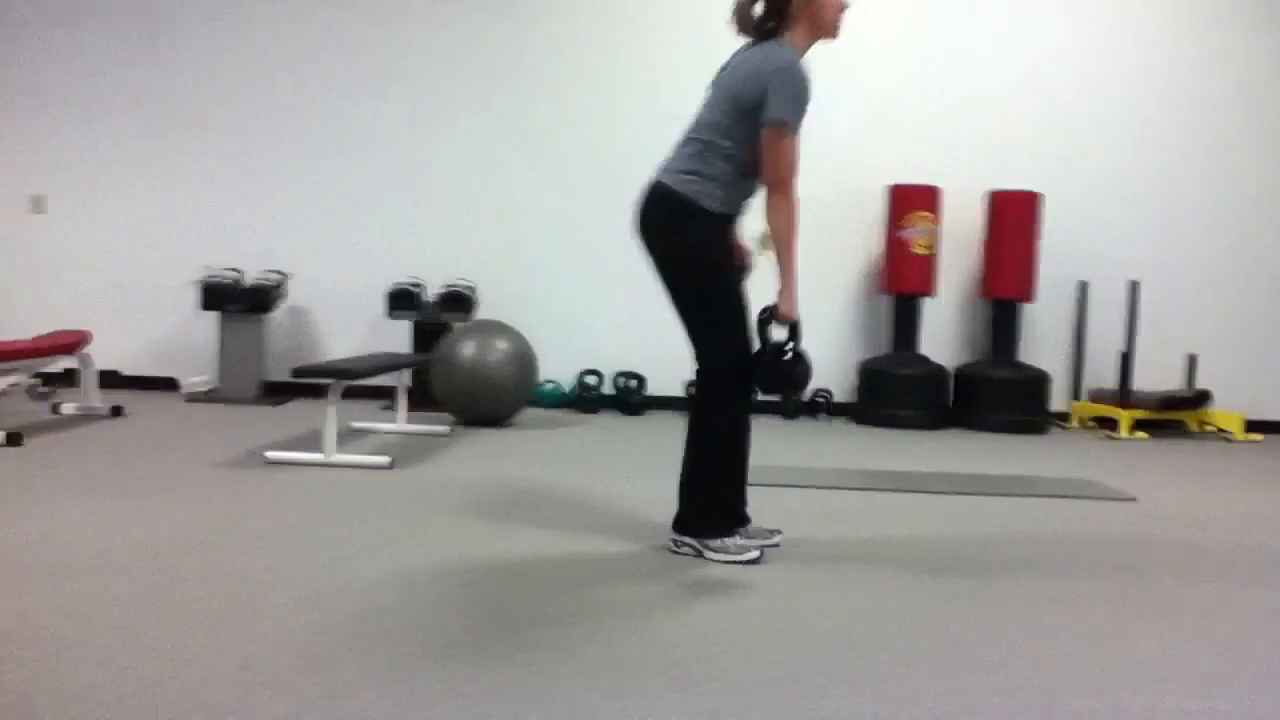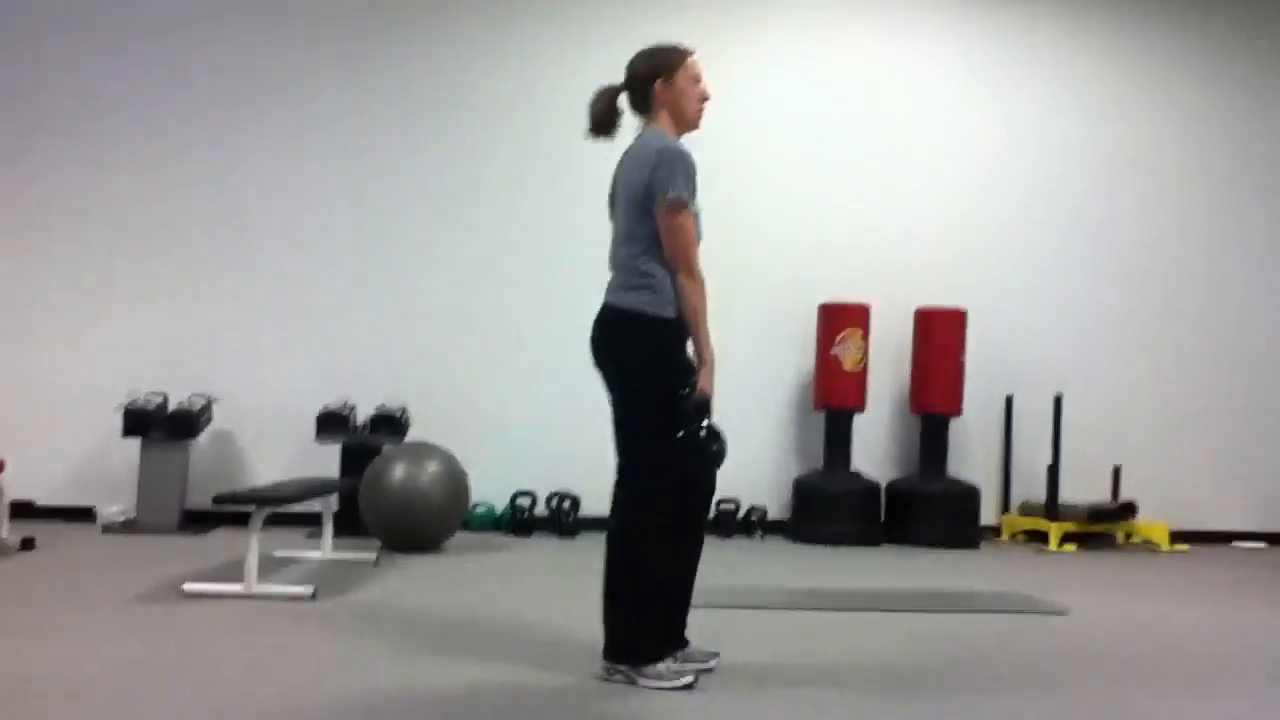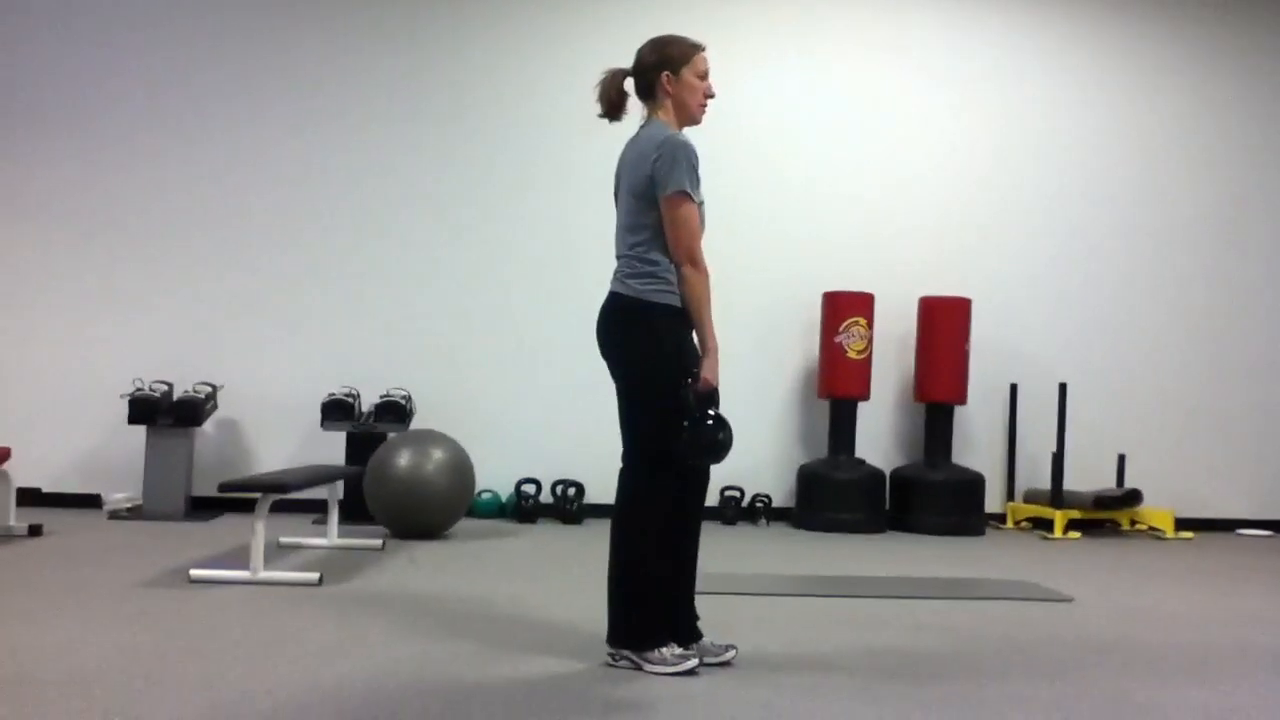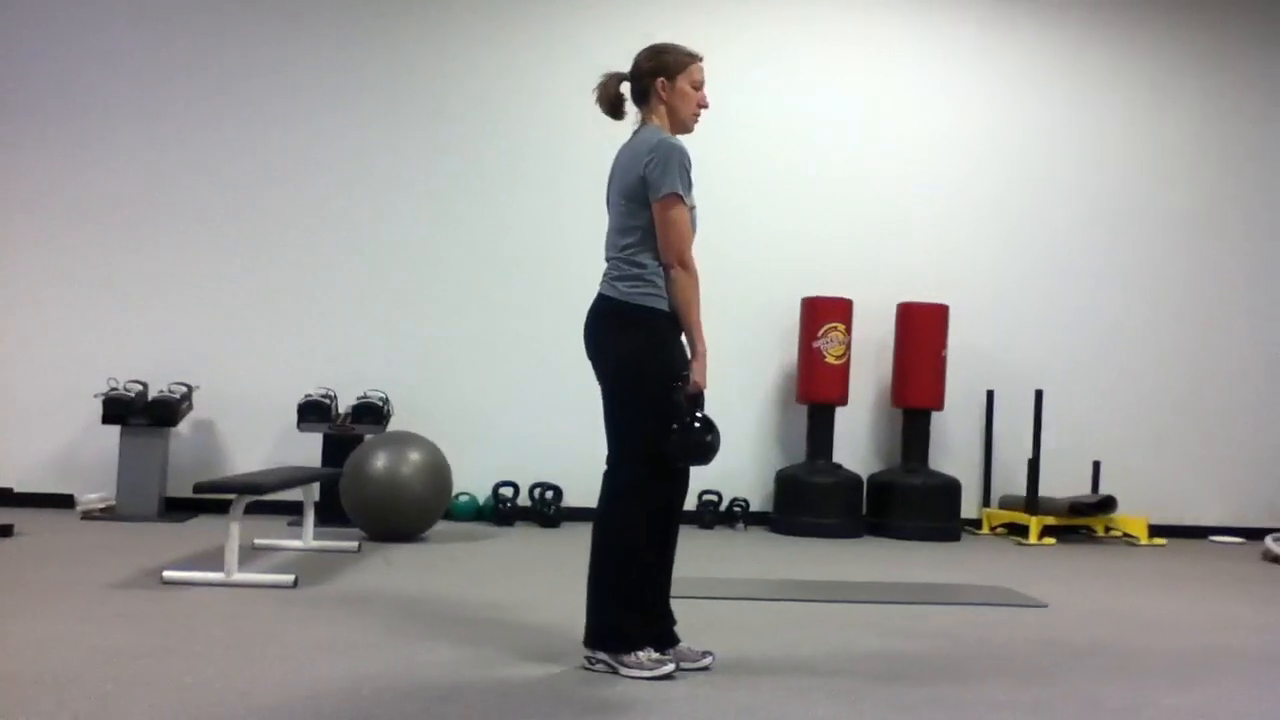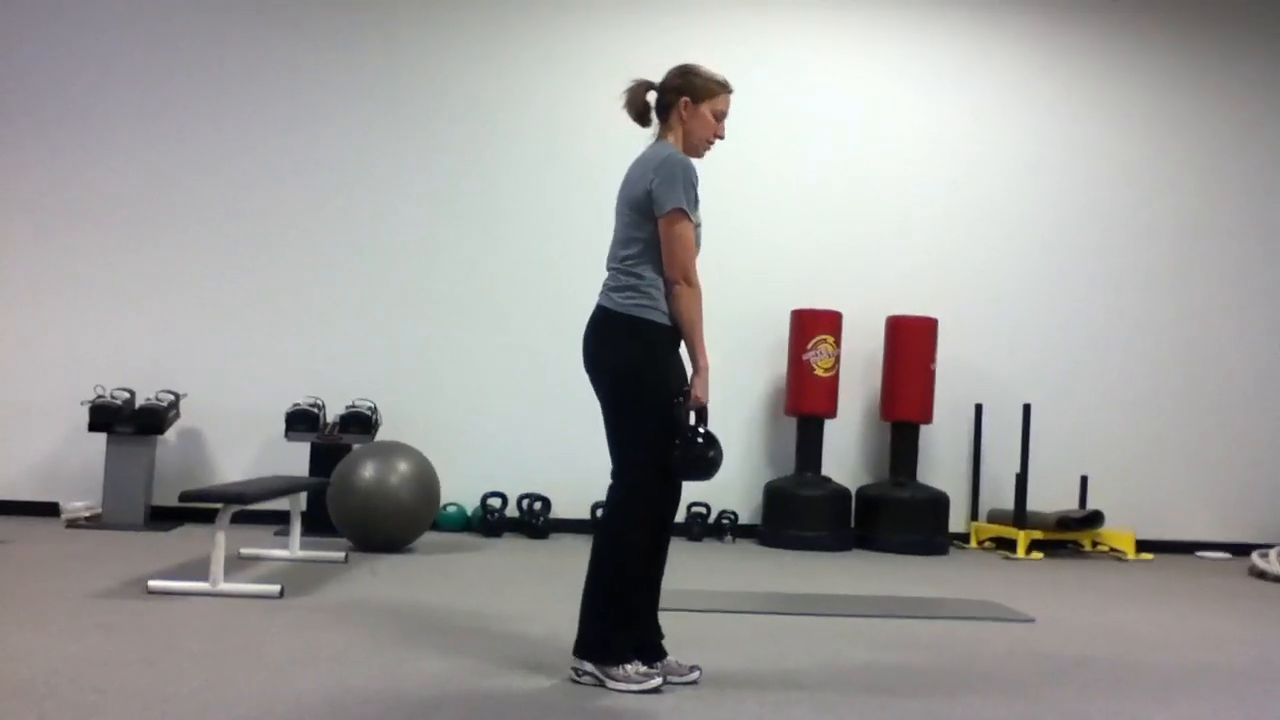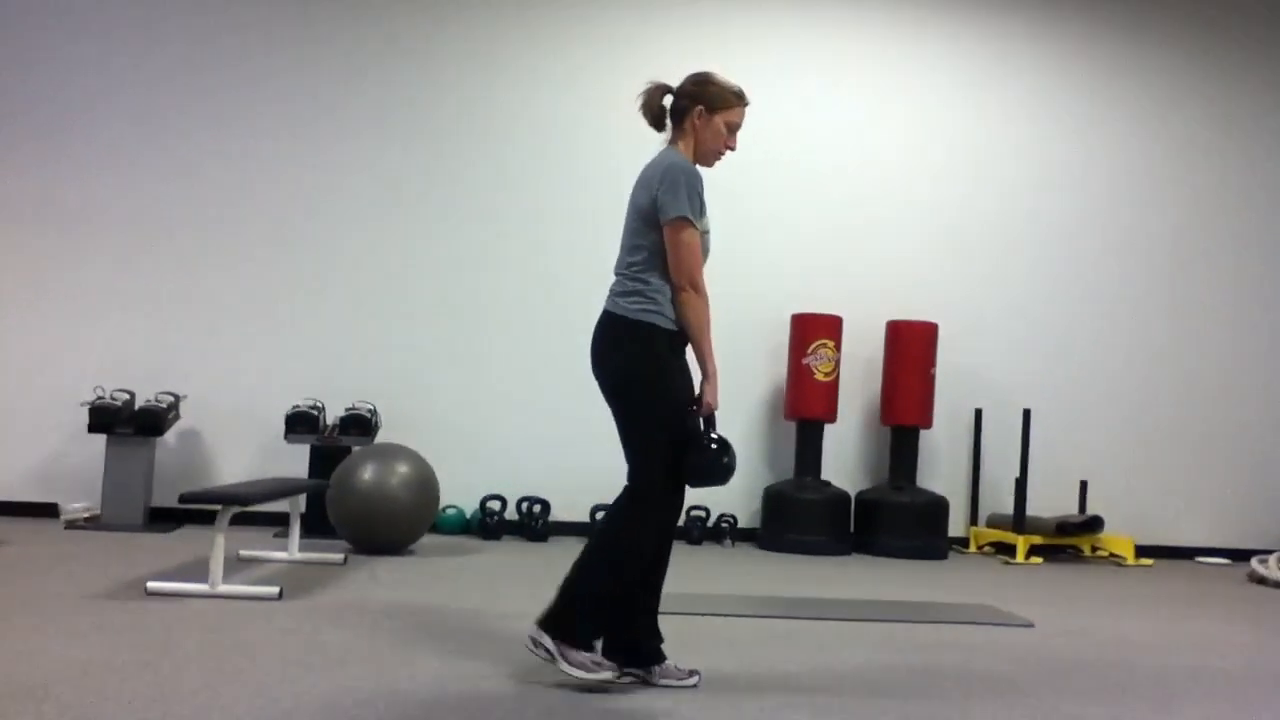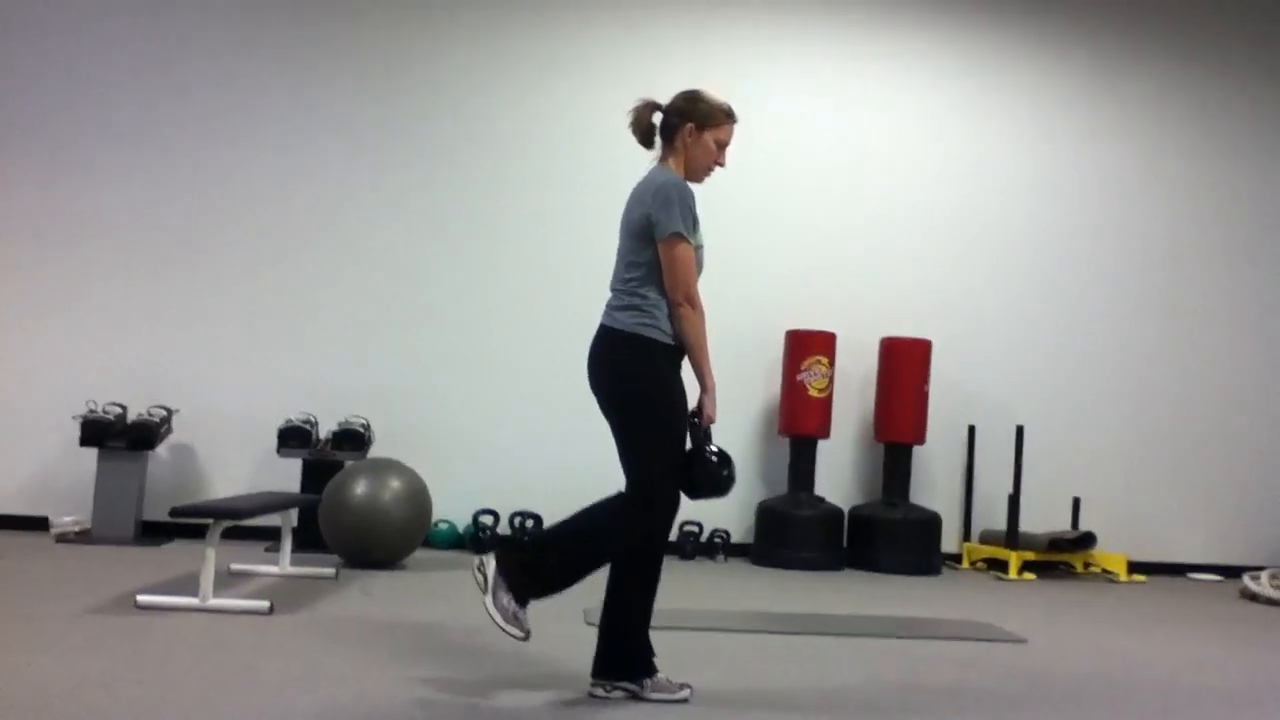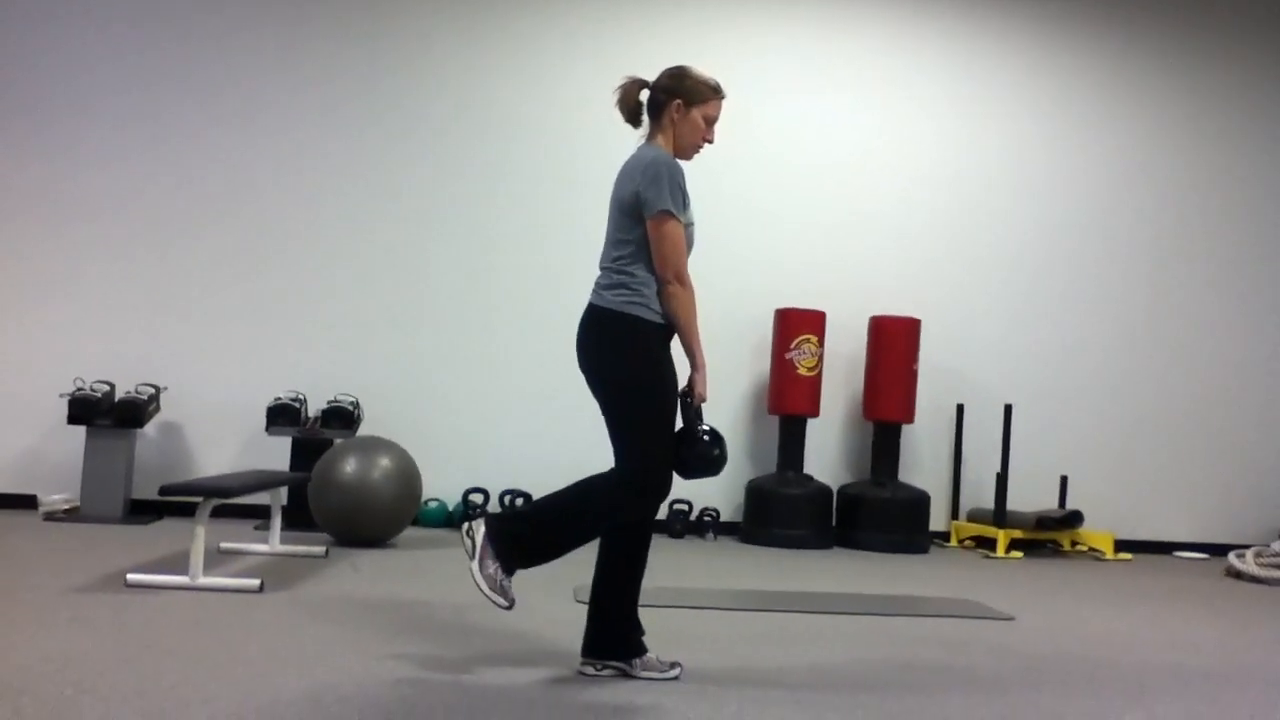
dt=0.4s
person 1, frame 1
left shoulder: (764, 56)
right shoulder: (786, 71)
right elbow: (780, 191)
left wrist: (728, 236)
right wrist: (788, 290)
left hip: (682, 214)
right hip: (684, 222)
left knee: (728, 363)
right knee: (727, 366)
left ankle: (722, 516)
right ankle: (701, 523)
person 1, frame 2
left shoulder: (639, 155)
right shoulder: (669, 156)
right elbow: (685, 271)
left wrist: (689, 354)
right wrist: (705, 359)
left hip: (630, 330)
right hip: (646, 336)
left knee: (682, 481)
right knee: (650, 488)
left ankle: (662, 640)
right ankle: (632, 650)
person 1, frame 3
left shoulder: (640, 146)
right shoulder: (672, 149)
right elbow: (688, 261)
left wrist: (691, 345)
right wrist: (709, 349)
left hip: (634, 320)
right hip: (651, 328)
left knee: (680, 474)
right knee: (653, 477)
left ankle: (674, 628)
right ankle: (636, 636)
person 1, frame 4
left shoulder: (634, 150)
right shoulder: (665, 152)
right elbow: (678, 264)
left wrist: (679, 349)
right wrist: (697, 352)
left hip: (622, 323)
right hip: (641, 331)
left knee: (659, 478)
right knee: (637, 479)
left ankle: (650, 633)
right ankle: (611, 639)
person 1, frame 5
left shoulder: (649, 164)
right shoulder: (673, 167)
right elbow: (681, 280)
left wrist: (680, 362)
right wrist: (700, 366)
left hip: (623, 338)
right hip: (636, 344)
left knee: (653, 491)
right knee: (640, 491)
left ankle: (638, 646)
right ankle: (600, 650)
person 1, frame 6
left shoulder: (663, 170)
right shoulder: (680, 175)
right elbow: (687, 288)
left wrist: (688, 370)
right wrist: (708, 374)
left hip: (636, 344)
right hip: (642, 348)
left knee: (658, 492)
right knee: (654, 491)
left ankle: (634, 651)
right ankle: (566, 628)
person 1, frame 7
left shoulder: (655, 187)
right shoulder: (672, 191)
right elbow: (683, 301)
left wrist: (693, 380)
right wrist: (707, 385)
left hip: (630, 357)
right hip: (639, 361)
left knee: (652, 503)
right knee: (651, 500)
left ankle: (624, 669)
right ankle: (513, 569)
person 1, frame 8
left shoulder: (644, 165)
right shoulder: (661, 169)
right elbow: (673, 280)
left wrist: (682, 360)
right wrist: (697, 365)
left hip: (619, 335)
right hip: (629, 340)
left knee: (641, 481)
right knee: (643, 479)
left ankle: (613, 647)
right ankle: (502, 538)
